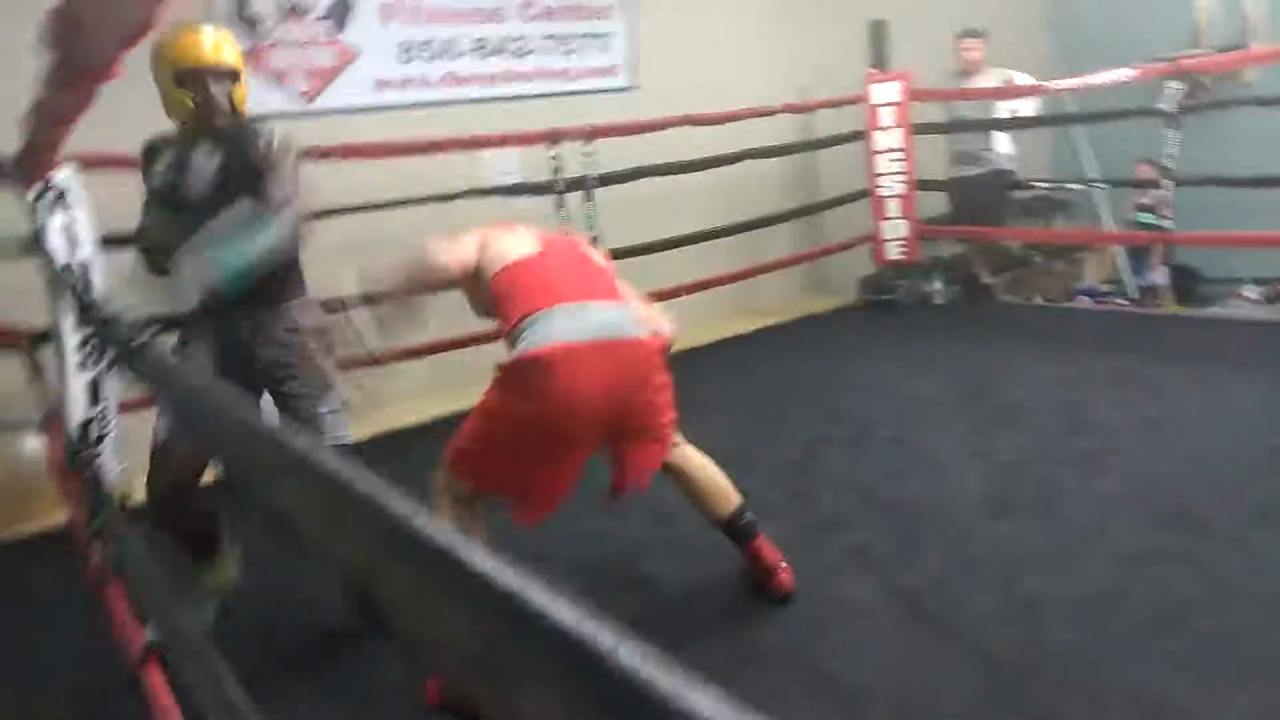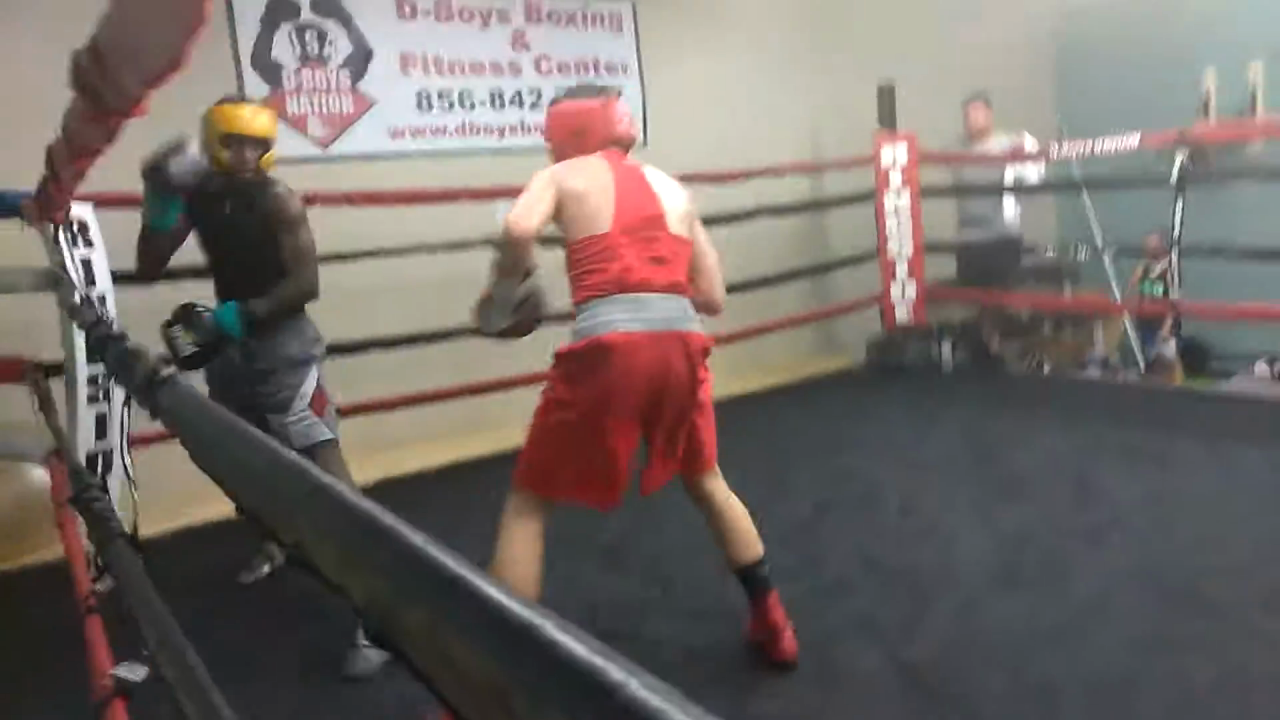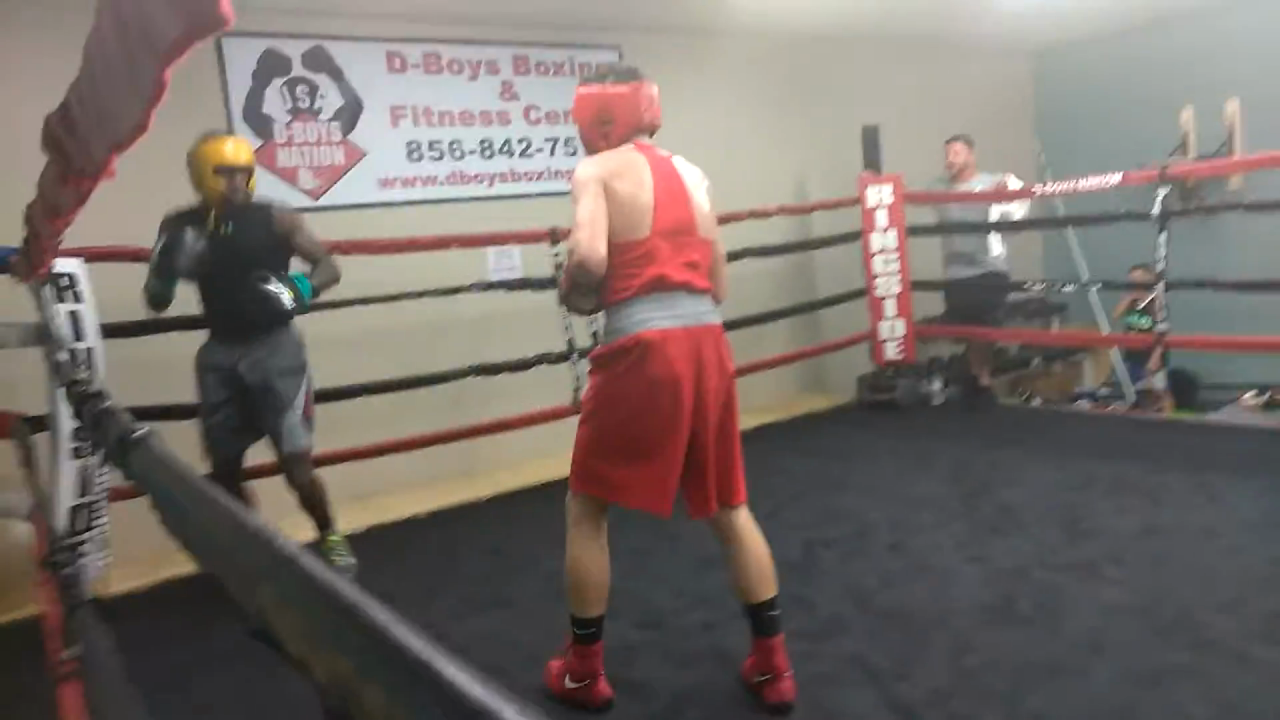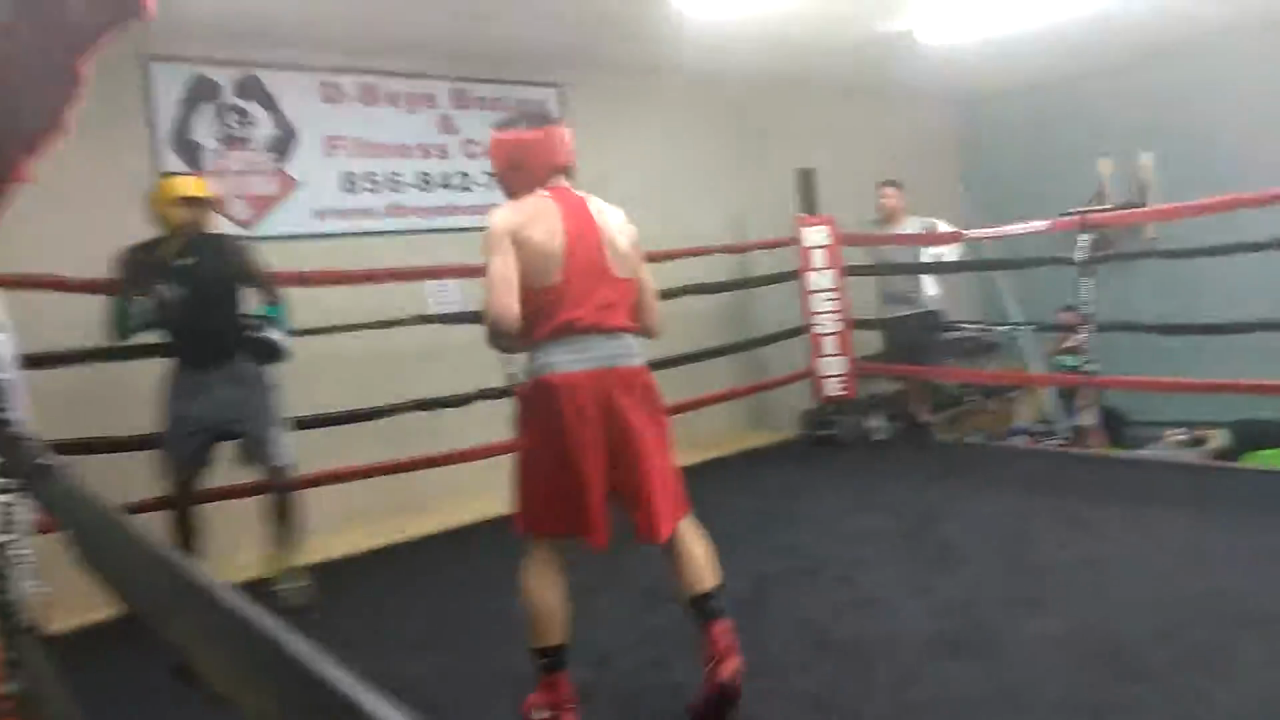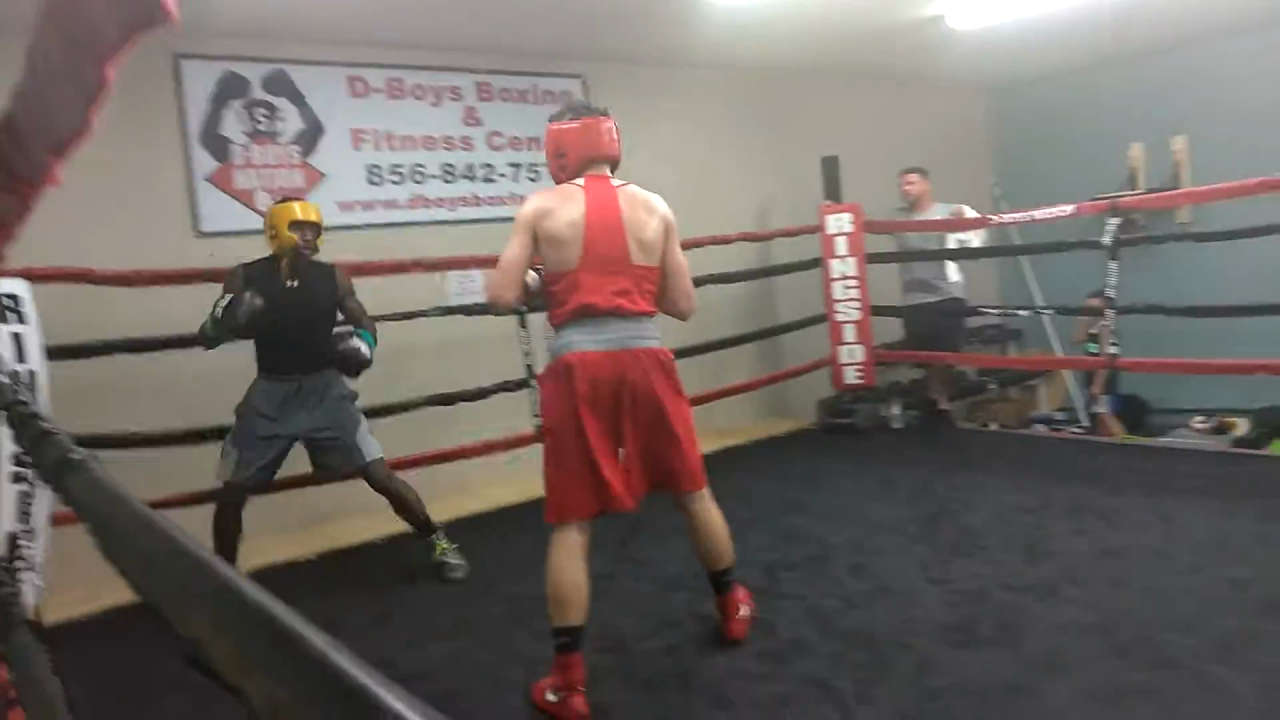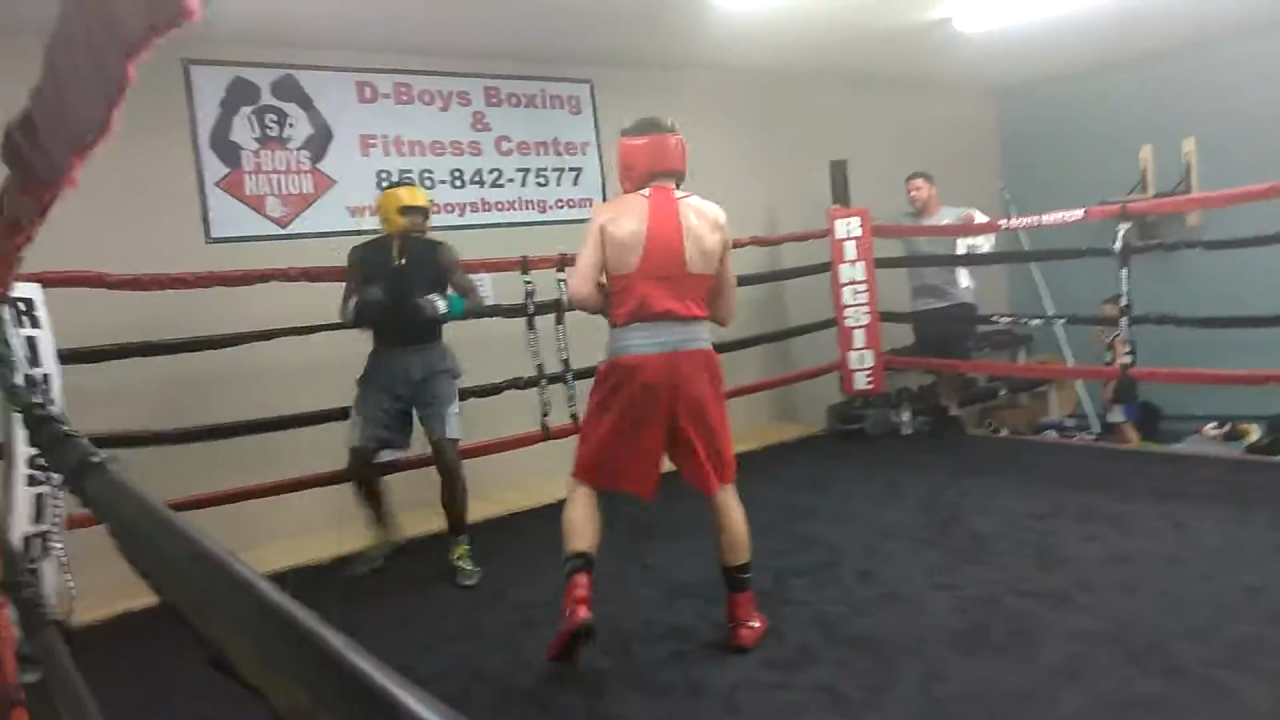
dt=0.3s
person 1, frame 1
left shoulder: (483, 242)
right shoulder: (583, 251)
left elbow: (444, 262)
right elbow: (662, 331)
left wrist: (387, 291)
left hip: (556, 367)
right hip: (632, 354)
left knee: (454, 492)
right knee: (668, 449)
right ankle: (765, 564)
person 1, frame 2
left shoulder: (563, 177)
right shoulder: (673, 189)
left elbow: (517, 230)
right elbow: (712, 297)
left wrist: (505, 290)
left hip: (608, 349)
right hip: (681, 342)
left knee: (527, 506)
right knee: (706, 482)
right ankle: (772, 623)
person 1, frame 3
left shoulder: (599, 171)
right shoulder: (693, 175)
left elbow: (589, 258)
left wrist: (571, 291)
left hip: (640, 349)
right hip: (706, 344)
left knee: (587, 508)
right knee: (729, 508)
left ankle: (585, 667)
right ankle: (772, 662)
person 1, frame 4
left shoulder: (510, 220)
right shoulder: (615, 217)
left elbow: (505, 317)
right elbow: (650, 321)
left wrist: (505, 337)
left hip: (560, 387)
right hip: (627, 378)
left knee: (543, 546)
right knee: (674, 519)
right ankle: (720, 647)
person 1, frame 5
left shoulder: (541, 208)
right shoulder: (654, 207)
left elbow: (502, 294)
right elbow: (682, 305)
left hip: (578, 366)
right hip: (645, 359)
left knee: (571, 522)
right knee: (692, 489)
right ankle: (732, 604)
person 1, frame 6
left shoulder: (610, 216)
right shoulder: (713, 218)
left elbow: (581, 293)
right elbow: (725, 313)
left wrist: (619, 305)
left hip: (632, 364)
right hip: (694, 360)
left knee: (586, 482)
right knee: (721, 486)
left ankle: (577, 597)
right ankle: (743, 614)
person 2, frame 1
left shoulder: (266, 148)
right shoulder: (168, 156)
left elbow: (283, 215)
right elbow: (159, 260)
left wrist: (220, 256)
right wrist: (170, 201)
left hip: (281, 321)
right hip: (215, 329)
right knee: (170, 483)
right ankle: (215, 565)
person 2, frame 2
left shoulder: (278, 198)
right shoulder: (199, 192)
left elbow: (305, 283)
right elbow: (148, 267)
left wrist: (229, 317)
right wrist: (162, 194)
left hip: (282, 343)
right hip: (233, 347)
left knee: (322, 471)
right ankle: (271, 544)
person 2, frame 3
left shoulder: (273, 219)
right shoulder: (179, 229)
left elbow: (327, 268)
right elbow: (156, 303)
left wrist: (297, 289)
right wrist: (166, 269)
left hip: (275, 350)
right hip: (221, 356)
left knee: (296, 463)
right knee: (224, 472)
left ankle: (329, 540)
person 2, frame 4
left shoulder: (227, 250)
right shoulder: (139, 262)
left elbow: (269, 289)
right elbow: (120, 329)
left wrist: (272, 324)
right wrist: (141, 311)
left hip: (240, 373)
right hip: (190, 380)
left knee: (278, 472)
right knee: (182, 487)
left ankle: (285, 564)
person 2, frame 5
left shoulder: (332, 276)
right shoulder: (246, 277)
left elbow: (361, 320)
right elbow: (207, 338)
left wrist: (361, 340)
right wrist: (223, 318)
left hip: (324, 388)
right hip: (270, 396)
left knee: (380, 476)
right knee: (232, 493)
left ankle: (438, 543)
person 2, frame 6
left shoulder: (439, 253)
right shoulder: (364, 256)
left elbow: (473, 300)
right elbow: (349, 309)
left wrist: (446, 307)
right wrist: (358, 309)
left hip: (431, 360)
right hip: (385, 361)
left knee: (448, 457)
right knee: (360, 461)
left ankle: (461, 547)
right ankle: (384, 532)
person 3, frame 1
left shoulder: (1005, 79)
right shoulder: (951, 83)
left elbow: (1028, 110)
left wrist: (1016, 96)
left hip: (995, 168)
right hip: (961, 171)
left knee: (993, 228)
left ankle: (992, 277)
right ankle: (980, 278)
person 3, frame 2
left shoulder: (1014, 144)
left elbow: (1032, 179)
left wrist: (1022, 160)
left hip: (1002, 234)
right hip: (969, 236)
left knee: (1000, 292)
left ankle: (997, 344)
right ankle: (987, 343)
person 3, frame 3
left shoulder: (995, 183)
right shoulder: (940, 188)
left elbow: (1017, 214)
left hip: (988, 270)
right hip: (955, 273)
left knee: (986, 330)
left ankle: (984, 380)
right ankle: (976, 379)
person 3, frame 4
left shoulder: (927, 226)
right shoulder: (874, 231)
left elbow: (952, 247)
left hip: (924, 310)
right hip: (892, 313)
left knee: (923, 368)
left ankle: (923, 415)
right ankle: (916, 415)
person 3, frame 5
left shoulder: (950, 212)
right shoulder: (897, 218)
left elbow: (975, 236)
left hip: (947, 297)
right hip: (913, 301)
left knee: (946, 355)
left ankle: (943, 403)
right ankle: (935, 403)
person 3, frame 6
left shoulder: (959, 216)
right shoulder: (904, 222)
left elbow: (985, 238)
left hip: (957, 302)
right hip: (923, 307)
left knee: (956, 361)
left ankle: (952, 409)
right ankle: (947, 409)
